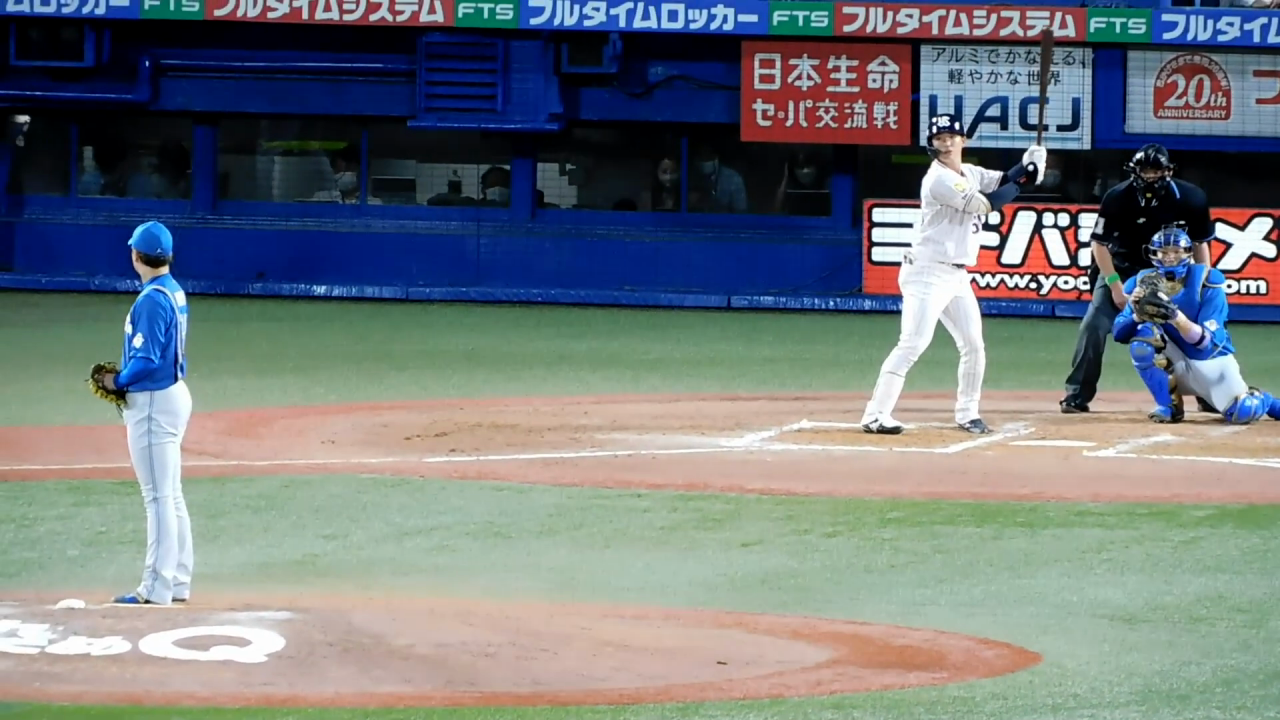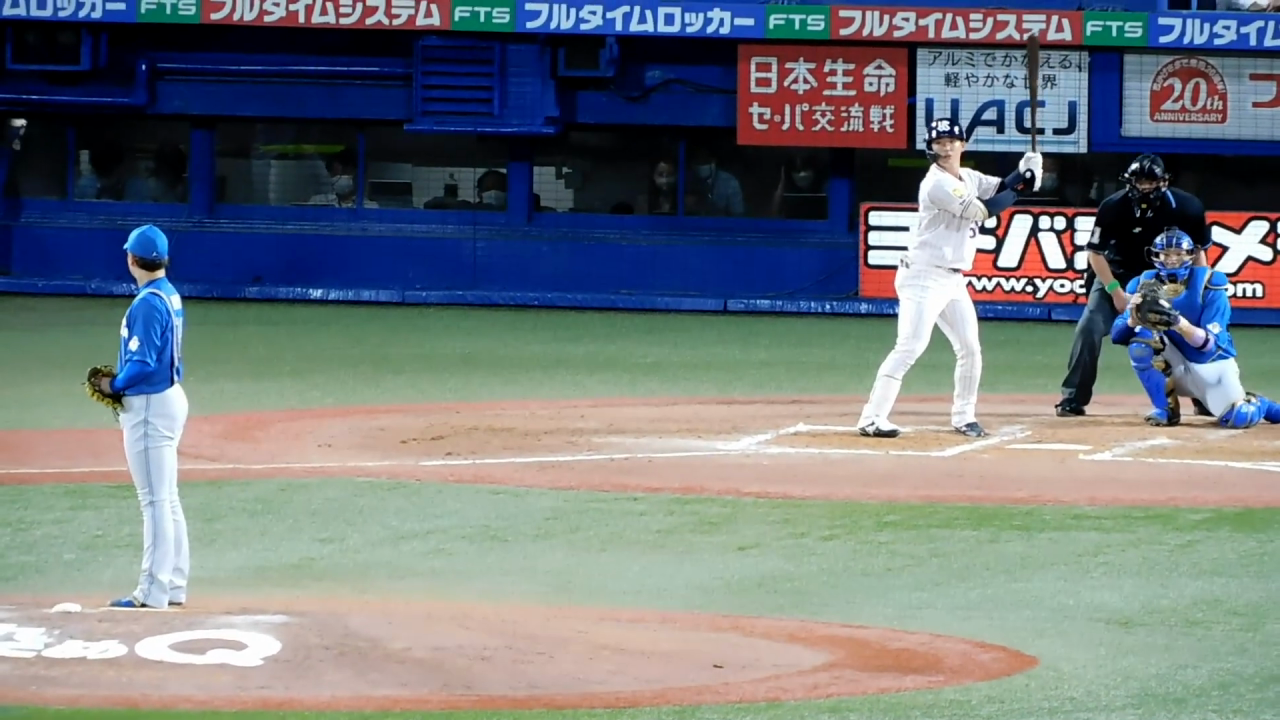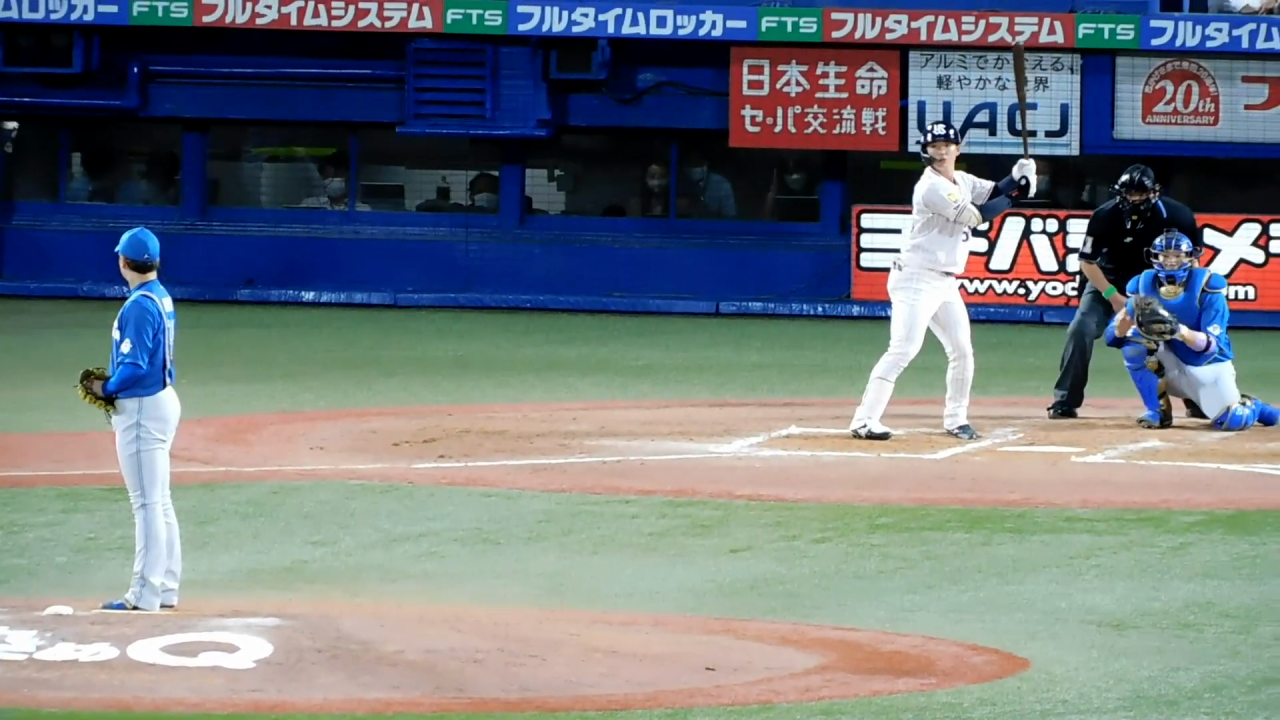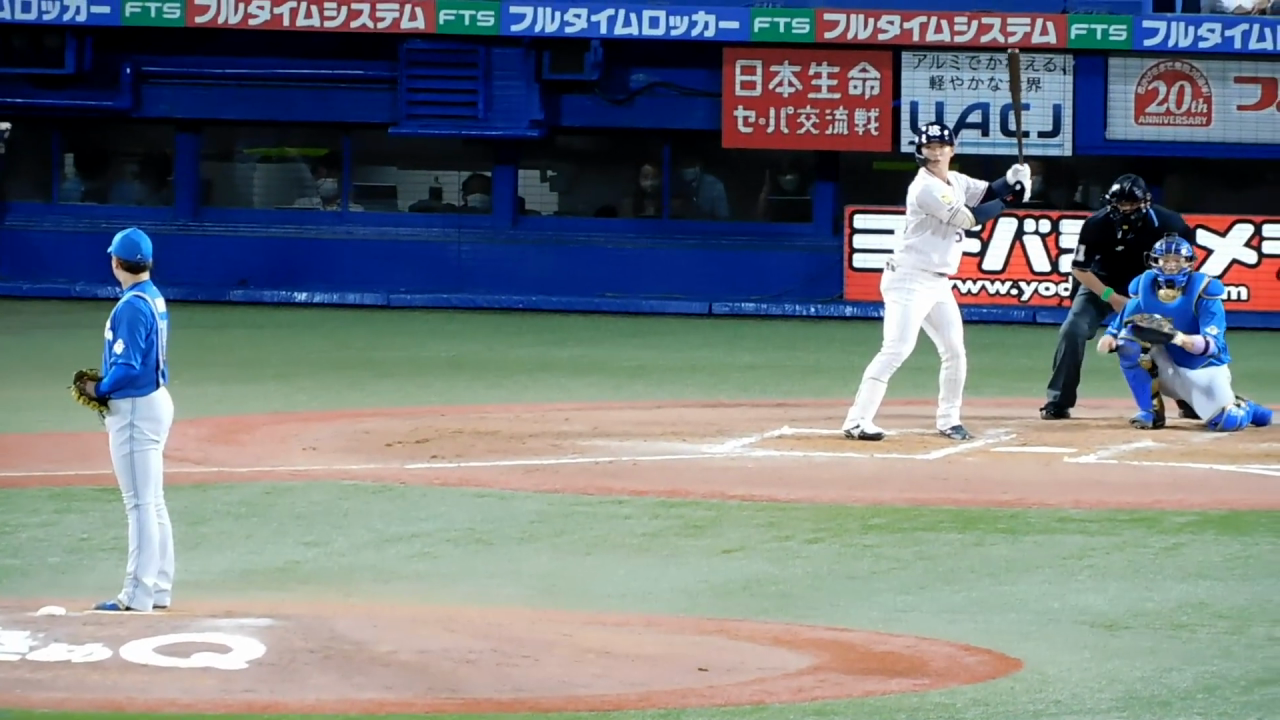
dt=0.1s
person 1, frame 1
left shoulder: (151, 299)
right shoulder: (174, 292)
left elbow: (146, 360)
left wrist: (117, 382)
right wrist: (125, 378)
left hip: (154, 402)
right hip: (172, 393)
left knee: (158, 496)
right knee: (171, 494)
left ankle: (157, 588)
right ankle: (177, 581)
person 1, frame 2
left shoulder: (147, 302)
right shoulder: (170, 295)
left elbow: (142, 363)
left wrist: (113, 385)
right wrist: (122, 382)
left hip: (150, 406)
right hip: (168, 397)
left knee: (154, 500)
right knee: (167, 498)
left ankle: (153, 591)
right ankle: (174, 584)
person 1, frame 3
left shoulder: (138, 305)
right shoulder: (162, 297)
left elbow: (133, 365)
left wrist: (105, 388)
right wrist: (114, 385)
left hip: (143, 408)
right hip: (161, 399)
left knee: (146, 503)
right knee: (159, 501)
left ankle: (146, 594)
right ankle: (165, 587)
person 1, frame 4
left shoulder: (131, 305)
right shoulder: (155, 298)
left elbow: (127, 367)
left wrist: (98, 389)
right wrist: (107, 385)
left hip: (135, 409)
right hip: (153, 400)
left knee: (139, 503)
right knee: (152, 501)
left ankle: (138, 594)
right ankle: (158, 587)
person 2, frame 1
left shoulder: (970, 173)
right shoulder: (939, 179)
left elbow: (1002, 182)
right elbow: (985, 204)
left wrist: (1026, 164)
right wrist: (1024, 180)
left hip: (957, 274)
right hip: (928, 272)
left knee: (974, 346)
right knee: (912, 344)
left ankle: (967, 413)
right ankle: (876, 415)
person 2, frame 2
left shoulder: (968, 177)
right shoulder: (937, 183)
left elbow: (999, 188)
right elbow: (983, 211)
left wrist: (1022, 171)
right wrist: (1022, 187)
left hip: (953, 278)
right hip: (924, 275)
left knee: (970, 349)
right knee: (909, 347)
left ankle: (964, 416)
right ankle: (873, 418)
person 2, frame 3
left shoulder: (962, 180)
right shoulder: (931, 187)
left elbow: (993, 192)
right elbow: (977, 216)
left wrist: (1016, 177)
right wrist: (1016, 194)
left hip: (946, 281)
right hip: (917, 279)
left knee: (962, 351)
right knee: (902, 350)
left ankle: (956, 419)
right ankle: (865, 420)
person 2, frame 4
left shoulder: (955, 181)
right shoulder: (925, 188)
left elbow: (987, 192)
right elbow: (970, 219)
left wrist: (1010, 180)
right wrist: (1009, 199)
left hip: (938, 281)
right hip: (909, 279)
left knee: (955, 351)
right knee: (895, 350)
left ankle: (948, 419)
right ankle: (857, 421)
person 3, frame 1
left shoulder: (1191, 197)
right shoulder: (1117, 198)
left elbow: (1200, 243)
right elbow: (1099, 244)
right wrist: (1115, 285)
right hip: (1123, 268)
right knee: (1095, 324)
right ankle: (1077, 394)
person 3, frame 2
left shoulder: (1187, 206)
right shoulder: (1113, 207)
left elbow: (1196, 251)
right elbow: (1095, 253)
right wrist: (1116, 292)
right hip: (1118, 274)
right knee: (1090, 326)
right ankle: (1073, 398)
person 3, frame 3
left shoulder: (1178, 215)
right shoulder: (1105, 216)
right elbow: (1087, 262)
right wrist: (1113, 297)
right hip: (1111, 280)
right knee: (1081, 329)
left ankle: (1197, 401)
right ankle: (1065, 401)
person 3, frame 4
left shoulder: (1169, 223)
right shoulder: (1096, 225)
right elbow: (1079, 270)
right wrist: (1111, 297)
right hip: (1102, 285)
right knee: (1073, 331)
right ankle: (1058, 402)
person 4, frame 1
left shoulder: (1206, 283)
right shoulder: (1144, 283)
left elbow: (1207, 341)
right elbow: (1119, 335)
left wrist: (1176, 316)
right wrist: (1137, 314)
left hip: (1211, 361)
right hip: (1176, 363)
left knee: (1242, 412)
right knee: (1142, 336)
right ankle: (1168, 405)
person 4, frame 2
left shoulder: (1209, 285)
right shoulder: (1146, 286)
left elbow: (1211, 342)
right elbow: (1118, 335)
left wrist: (1179, 323)
right wrist: (1133, 317)
left hip: (1213, 365)
right hip: (1176, 367)
left knee: (1239, 418)
right knee: (1140, 337)
left ankle: (1260, 405)
right ankle: (1165, 409)
person 4, frame 3
left shoulder: (1207, 288)
right shoulder: (1144, 286)
left elbow: (1213, 345)
right elbow: (1112, 337)
left wrist: (1180, 331)
right wrist: (1122, 326)
left hip: (1208, 367)
right hip: (1171, 369)
left knee: (1233, 420)
right knee: (1135, 338)
left ankle: (1253, 407)
right ankle: (1157, 411)
person 4, frame 4
left shoulder: (1204, 291)
right shoulder: (1144, 288)
left elbow: (1214, 344)
right elbow: (1118, 331)
left wrist: (1179, 338)
right wrist: (1109, 340)
left hip: (1204, 371)
right hip: (1166, 369)
left knee: (1228, 421)
right knee: (1129, 334)
left ankle: (1244, 409)
right ankle: (1150, 411)
